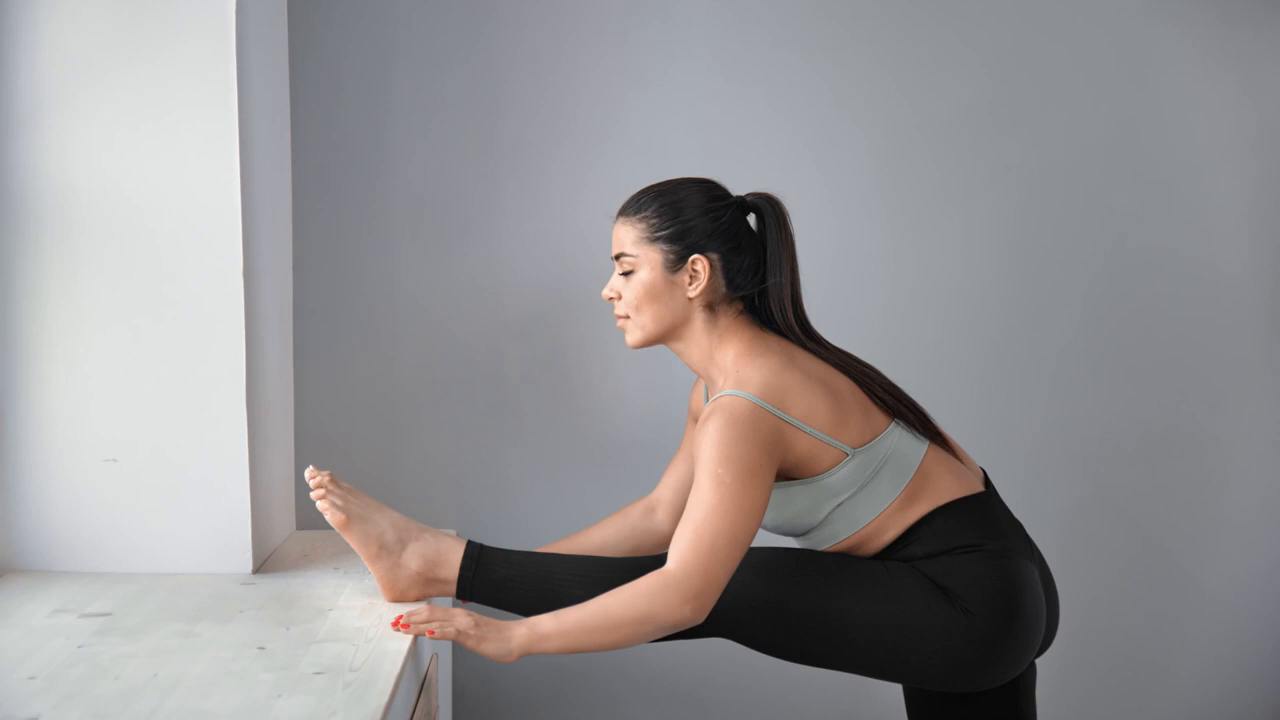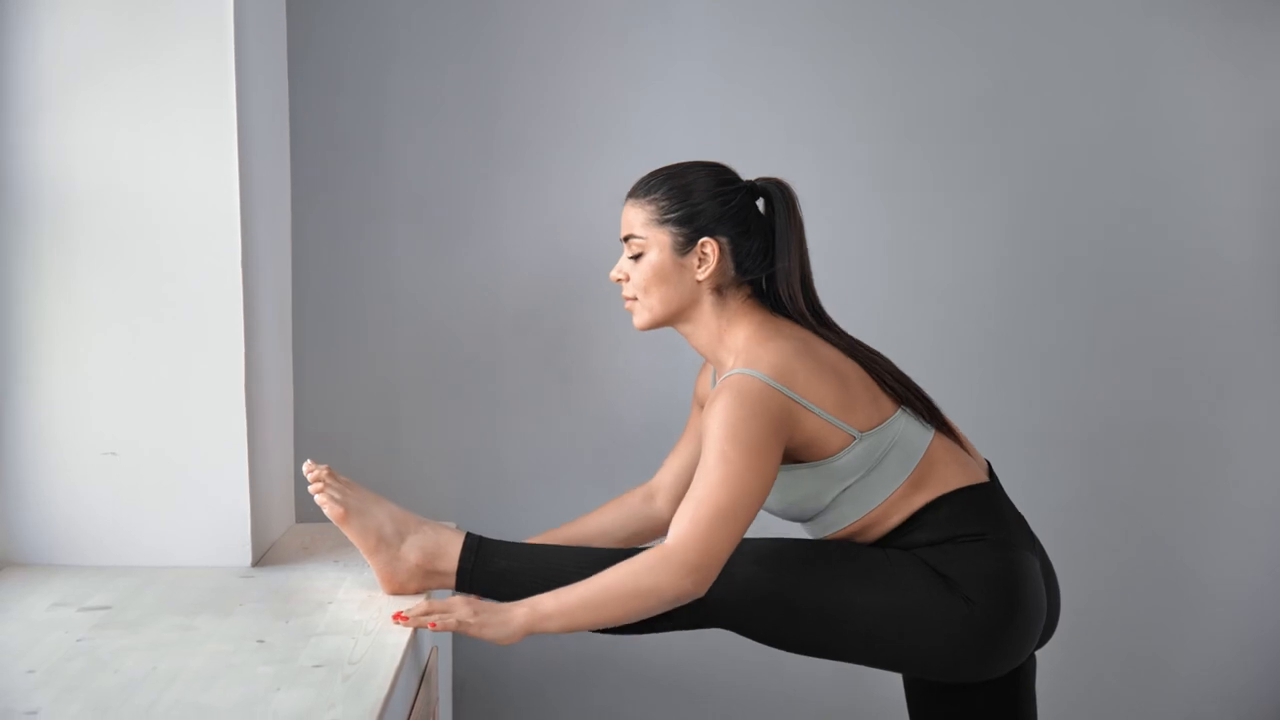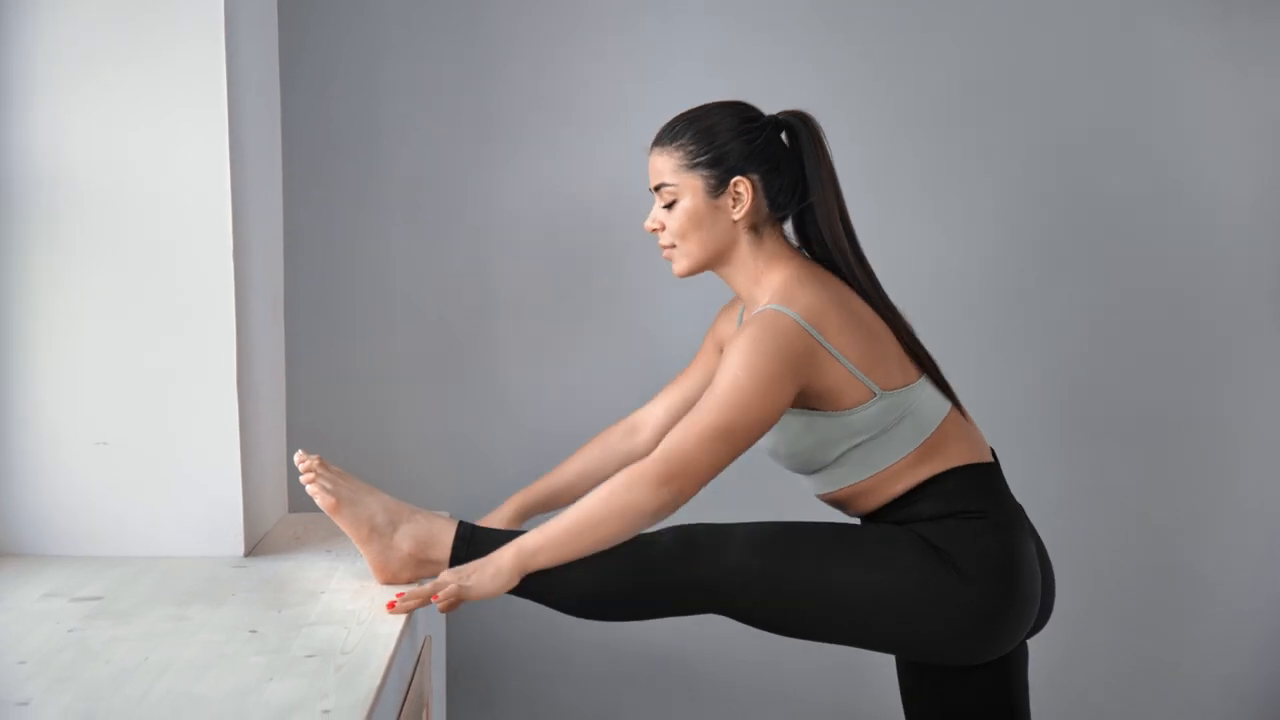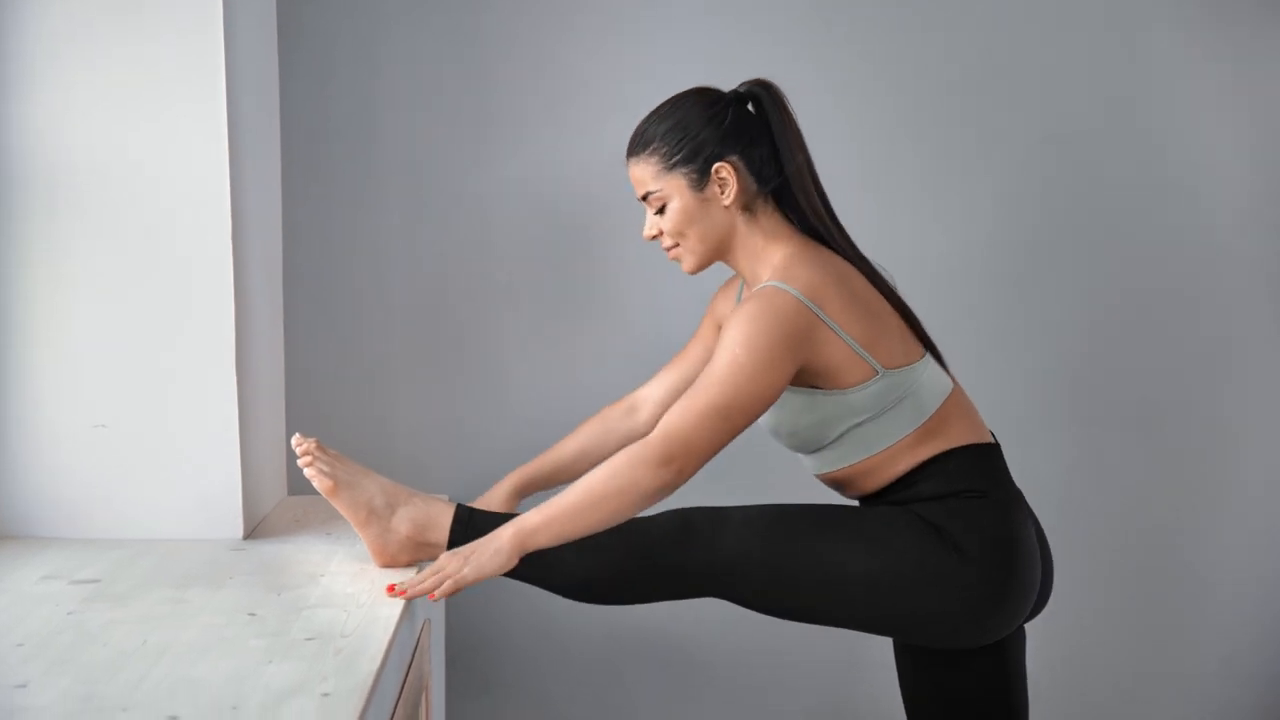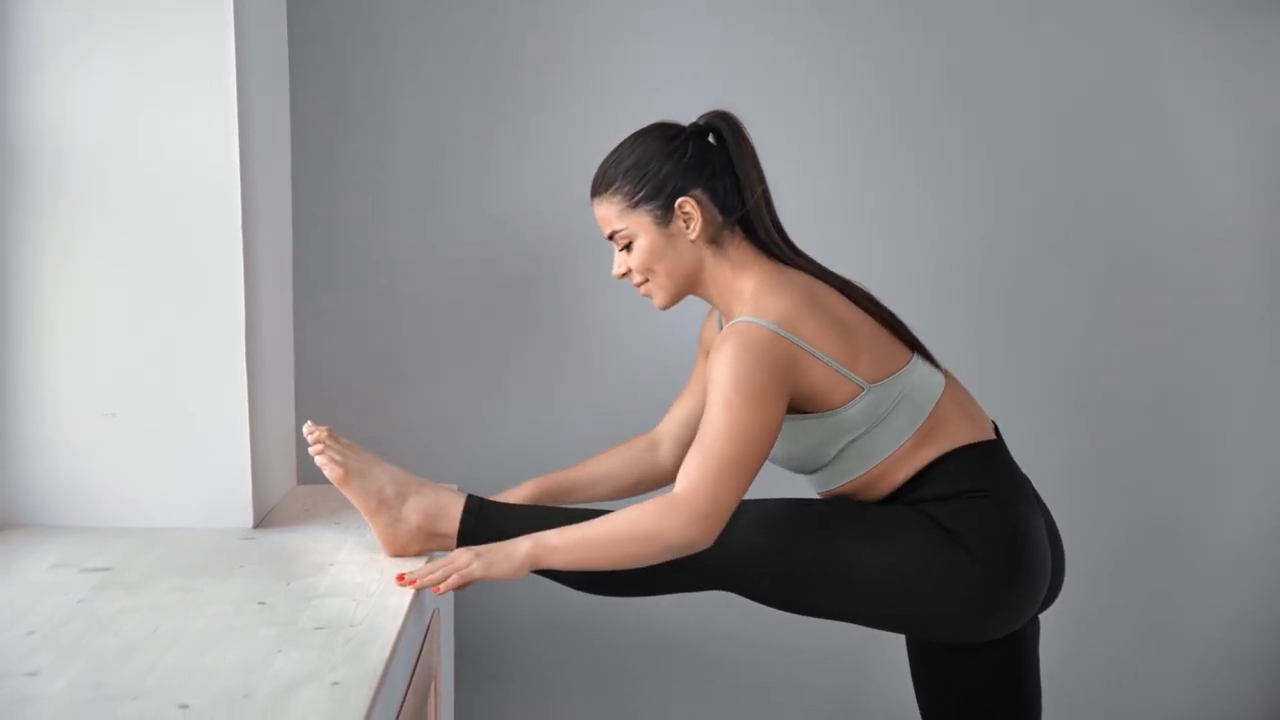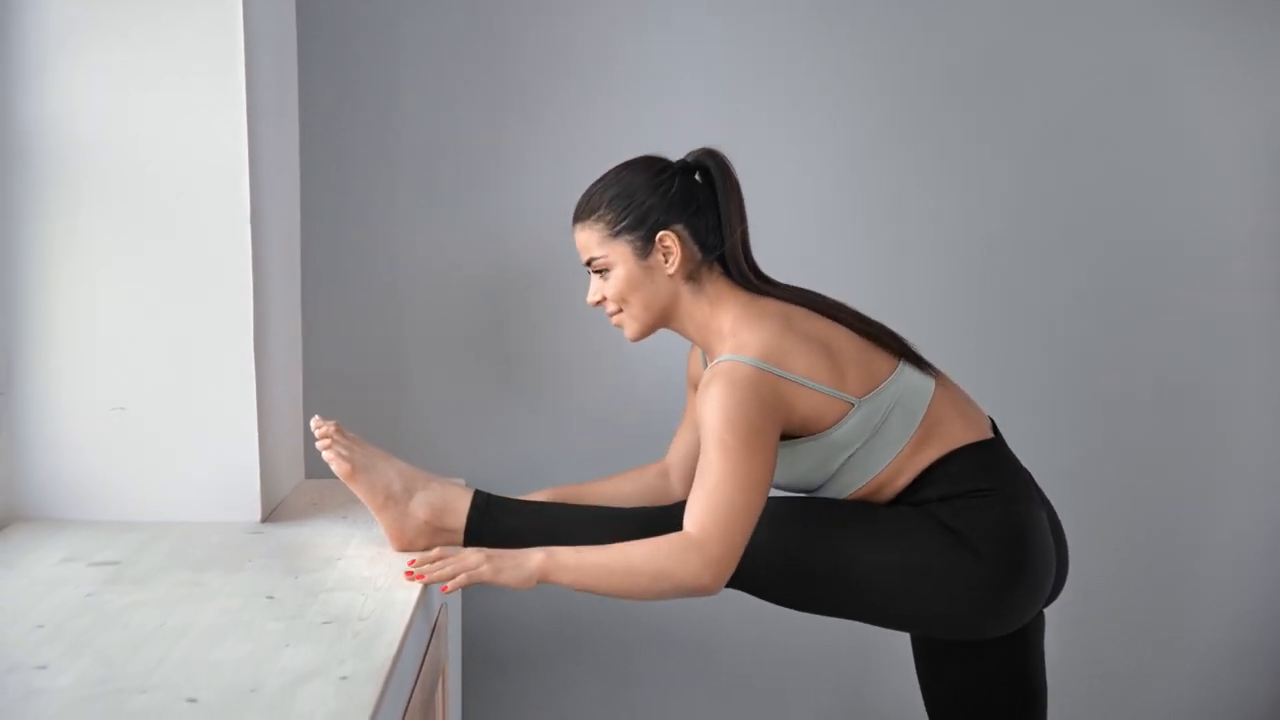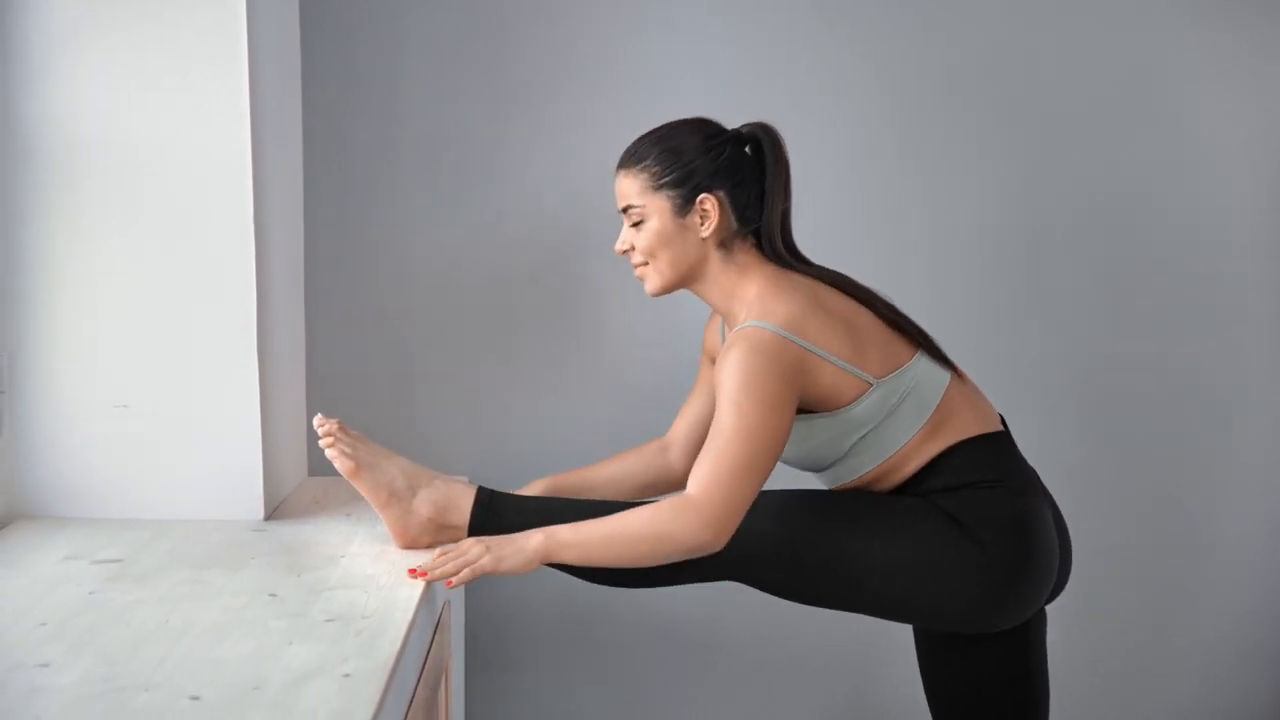
dt=0.4s
person 1, frame 1
left shoulder: (747, 403)
right shoulder: (734, 370)
left elbow: (683, 597)
right elbow: (661, 516)
left wrist: (516, 636)
right wrist: (522, 567)
left hip: (967, 601)
right hip: (982, 595)
person 1, frame 2
left shoulder: (755, 384)
right shoulder: (736, 360)
left elbow: (682, 573)
right elbow: (660, 503)
left wrist: (516, 616)
right wrist: (520, 557)
left hip: (968, 589)
right hip: (981, 583)
left knee: (725, 584)
person 1, frame 3
left shoulder: (783, 327)
right shoulder: (757, 309)
left elbow: (663, 482)
right elbow: (642, 432)
left wrist: (510, 562)
right wrist: (515, 511)
left hip: (962, 566)
right hip: (968, 566)
left knee: (703, 567)
left ankle: (429, 545)
person 1, frame 4
left shoulder: (781, 304)
right shoulder: (753, 288)
left elbow: (662, 463)
right elbow: (642, 413)
left wrist: (508, 541)
right wrist: (512, 486)
left hip: (961, 548)
right hip: (966, 549)
left knee: (701, 549)
left ankle: (427, 529)
person 1, frame 5
left shoulder: (759, 335)
right shoulder: (743, 310)
left elbow: (692, 520)
right elbow: (663, 452)
left wrist: (522, 550)
right wrist: (526, 497)
left hip: (971, 546)
right hip: (985, 546)
left knee: (722, 547)
person 1, frame 6
left shoulder: (744, 368)
right shoulder: (724, 336)
left elbow: (703, 561)
right elbow: (675, 480)
left wrist: (533, 560)
right wrist: (536, 506)
left hip: (976, 546)
right hip: (988, 543)
left knee: (720, 538)
person 1, frame 7
left shoulder: (766, 335)
right shoulder: (739, 315)
left elbow: (702, 524)
right elbow: (673, 457)
left wrist: (534, 543)
right wrist: (539, 495)
left hip: (980, 537)
right hip: (985, 538)
left knee: (738, 539)
